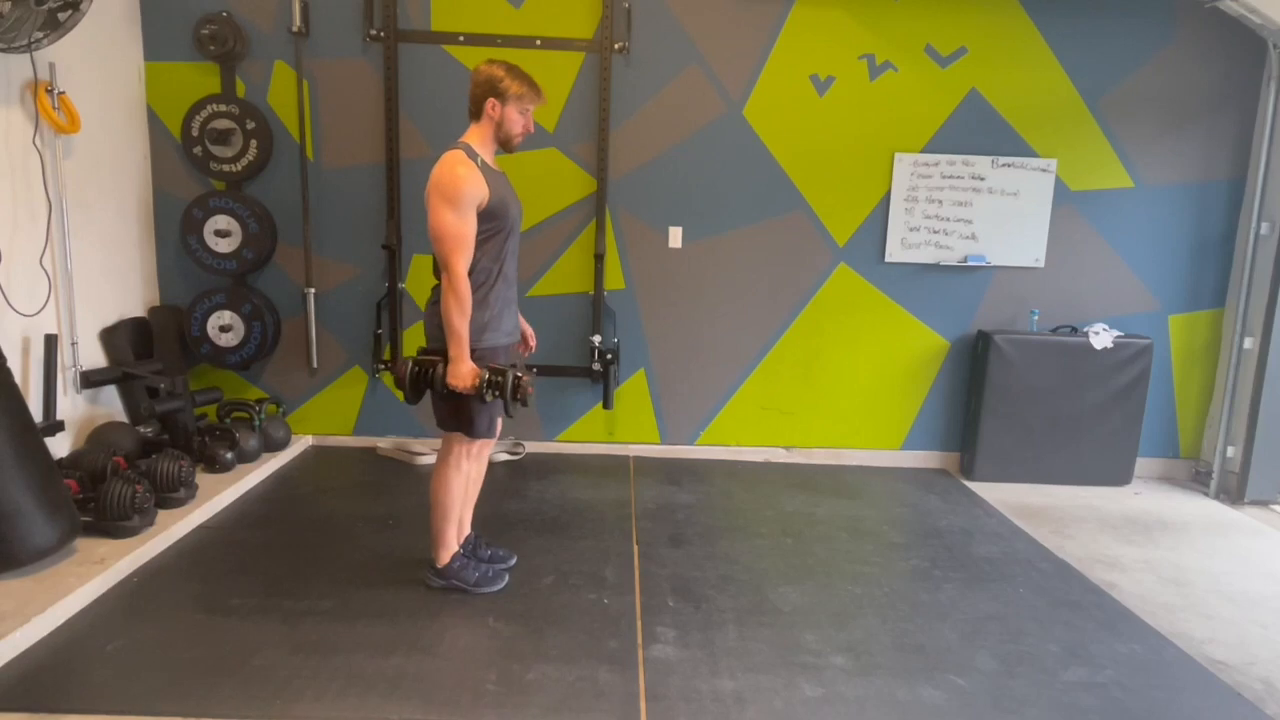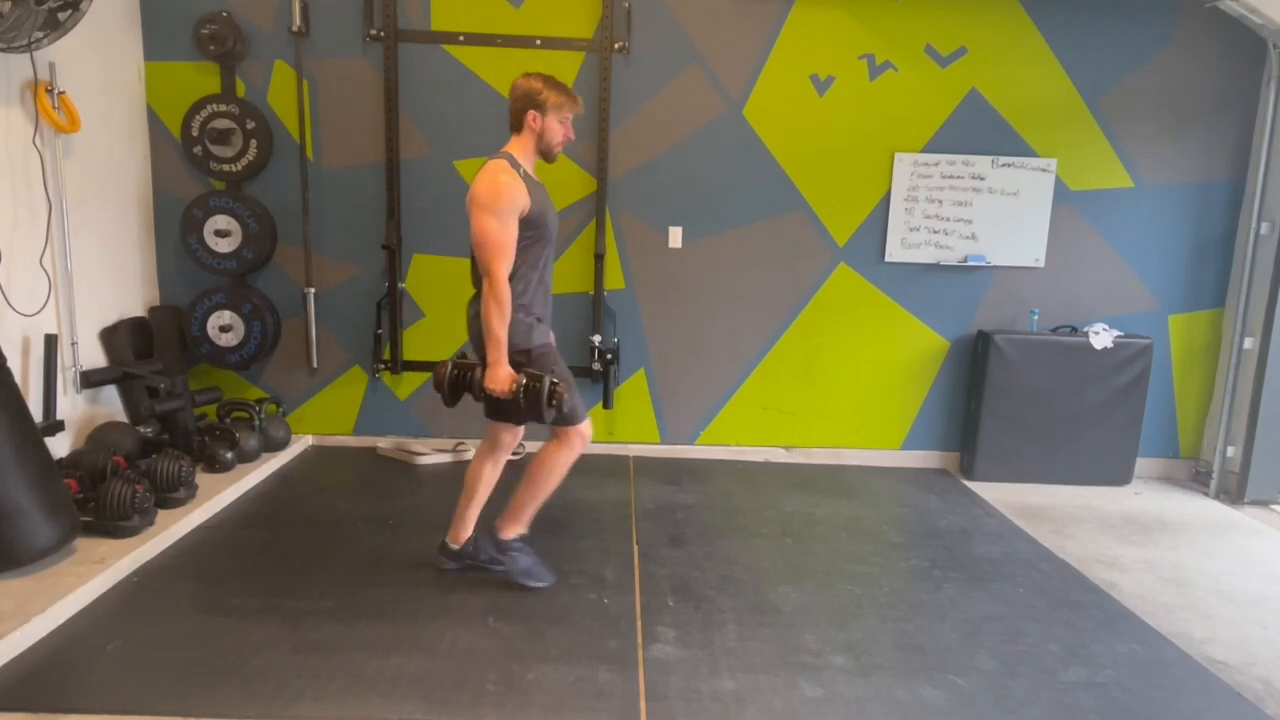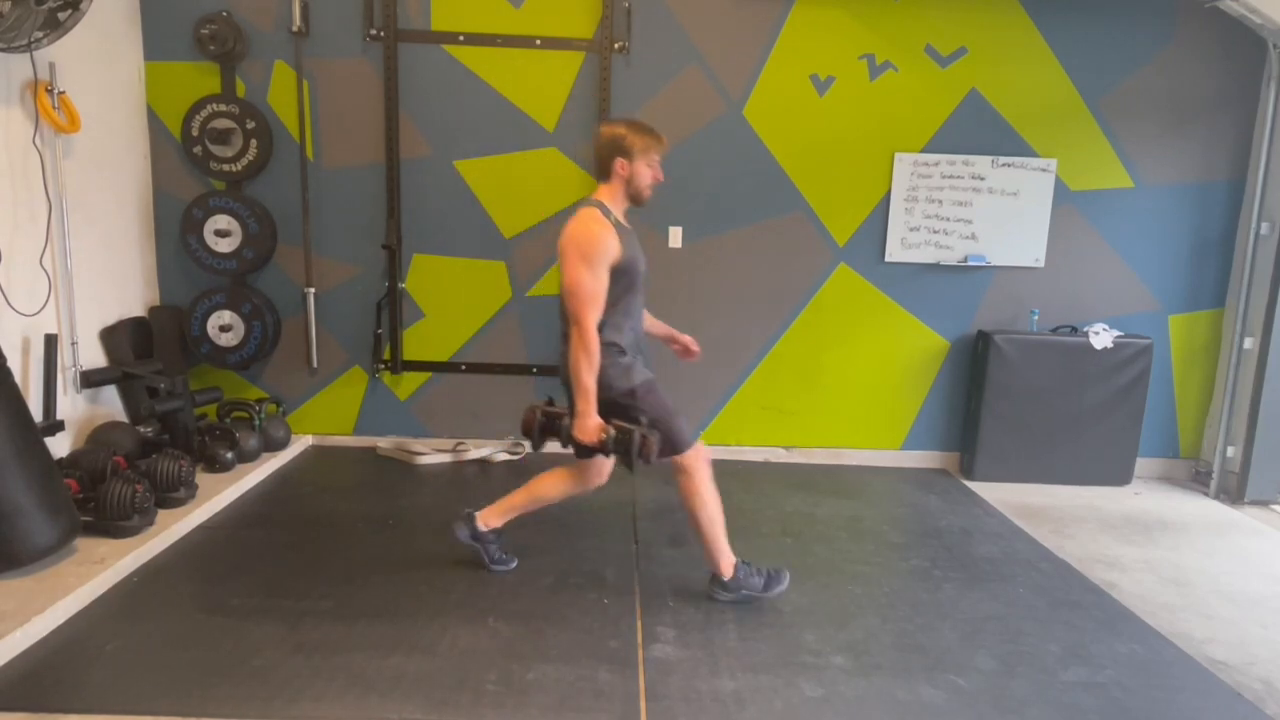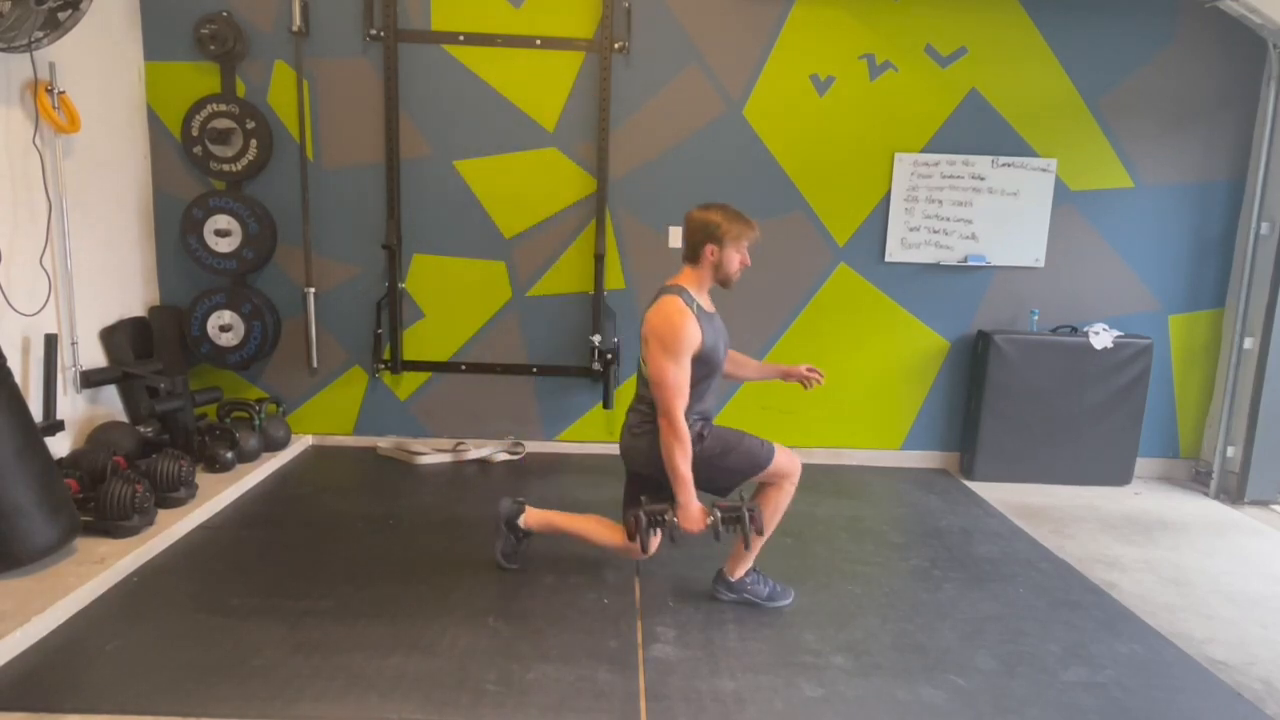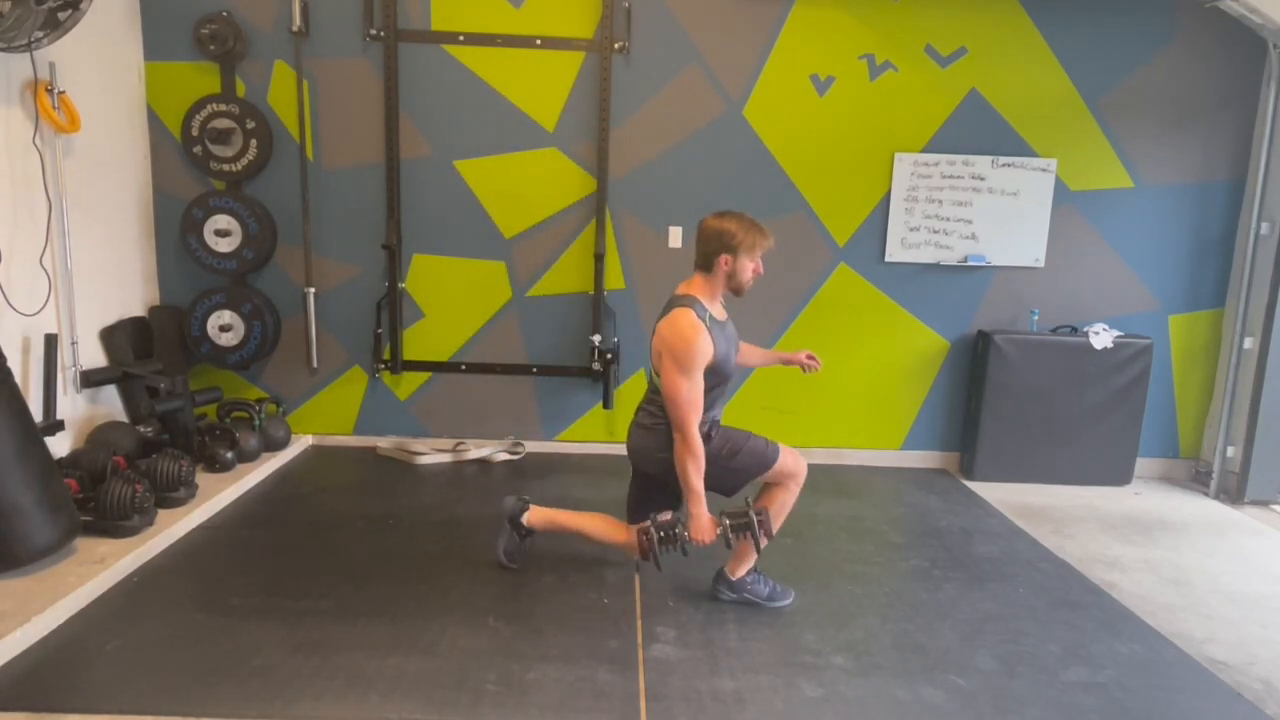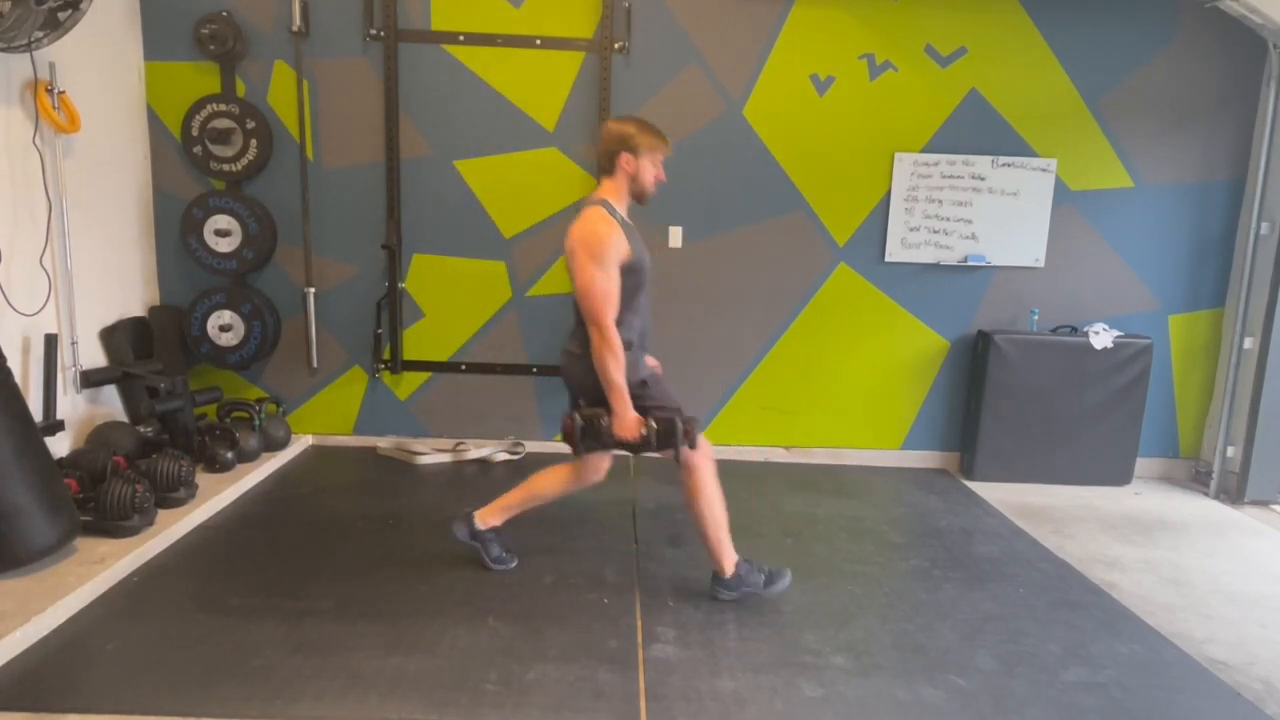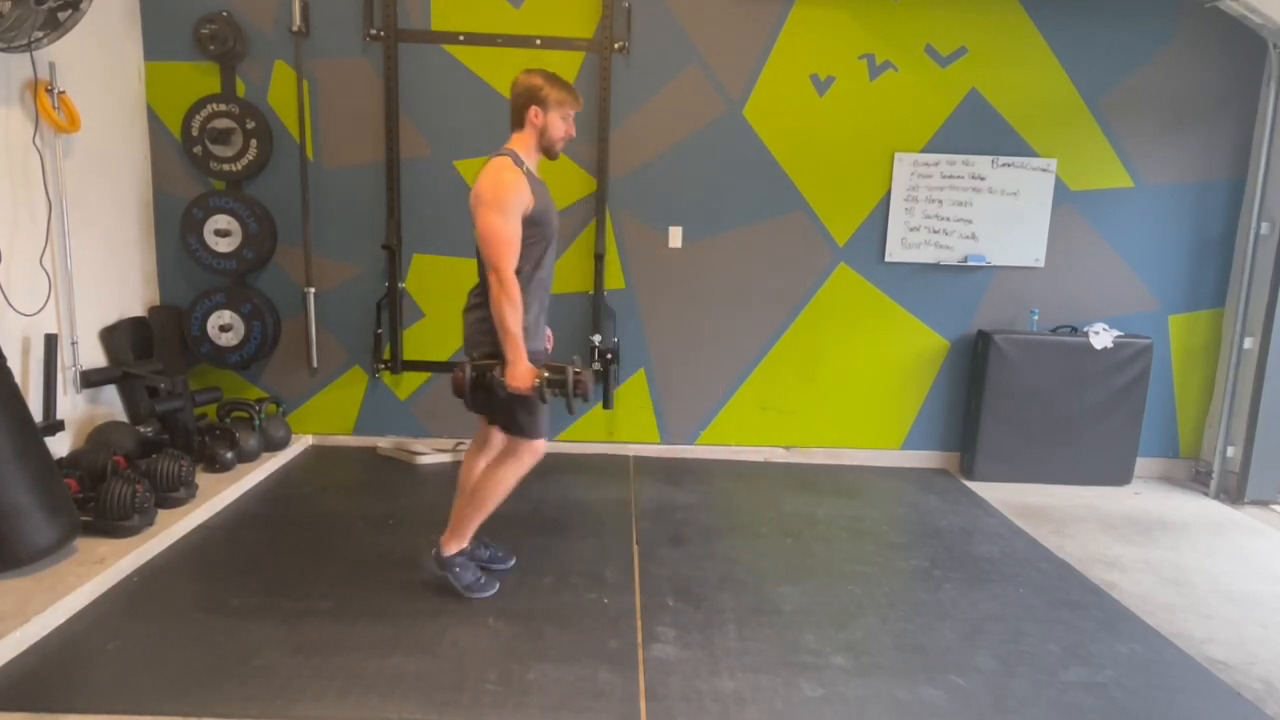
dt=0.4s
person 1, frame 1
left shoulder: (486, 168)
right shoulder: (459, 172)
right elbow: (455, 273)
left wrist: (515, 319)
right wrist: (459, 356)
left hip: (492, 331)
right hip: (470, 336)
left knee: (484, 438)
right knee: (463, 445)
left ankle: (462, 539)
right ankle: (445, 562)
person 1, frame 2
left shoulder: (522, 177)
right shoulder: (501, 181)
right elbow: (495, 280)
left wrist: (539, 330)
right wrist: (497, 360)
left hip: (524, 330)
right hip: (514, 336)
left knee: (502, 440)
right knee: (575, 431)
left ankle: (458, 542)
right ankle: (509, 535)
person 1, frame 3
left shoulder: (610, 221)
right shoulder: (592, 230)
right elbow: (584, 327)
left wrist: (665, 331)
right wrist: (586, 410)
left hip: (614, 364)
right hip: (611, 374)
left knee: (591, 472)
right knee: (693, 459)
left ankle: (482, 524)
right ankle: (728, 573)
person 1, frame 4
left shoulder: (695, 297)
right shoulder: (675, 317)
left elbow: (718, 359)
right elbow: (672, 419)
left wrist: (781, 371)
right wrist: (686, 500)
left hip: (651, 440)
right hip: (663, 442)
left knee: (637, 546)
right knee: (787, 469)
left ankle: (523, 519)
right ankle: (737, 576)
person 1, frame 5
left shoulder: (706, 301)
right shoulder: (687, 331)
left elbow: (725, 351)
right elbow: (685, 433)
left wrist: (783, 358)
right wrist: (698, 510)
left hip: (659, 440)
right hip: (668, 444)
left knee: (637, 541)
right knee: (792, 469)
left ankle: (526, 517)
right ankle: (737, 576)
person 1, frame 6
left shoulder: (611, 217)
right shoulder: (599, 228)
right elbow: (601, 327)
left wrist: (639, 356)
right wrist: (621, 407)
left hip: (616, 362)
right hip: (608, 369)
left knee: (589, 470)
right knee: (694, 454)
left ankle: (482, 523)
right ankle: (730, 572)
person 1, frame 7
left shoulder: (524, 174)
right shoulder: (504, 178)
right elbow: (501, 276)
left wrist: (537, 328)
right wrist: (516, 357)
left hip: (517, 330)
right hip: (504, 335)
left knee: (494, 439)
right knee: (526, 447)
left ankle: (456, 542)
right ankle: (455, 550)
